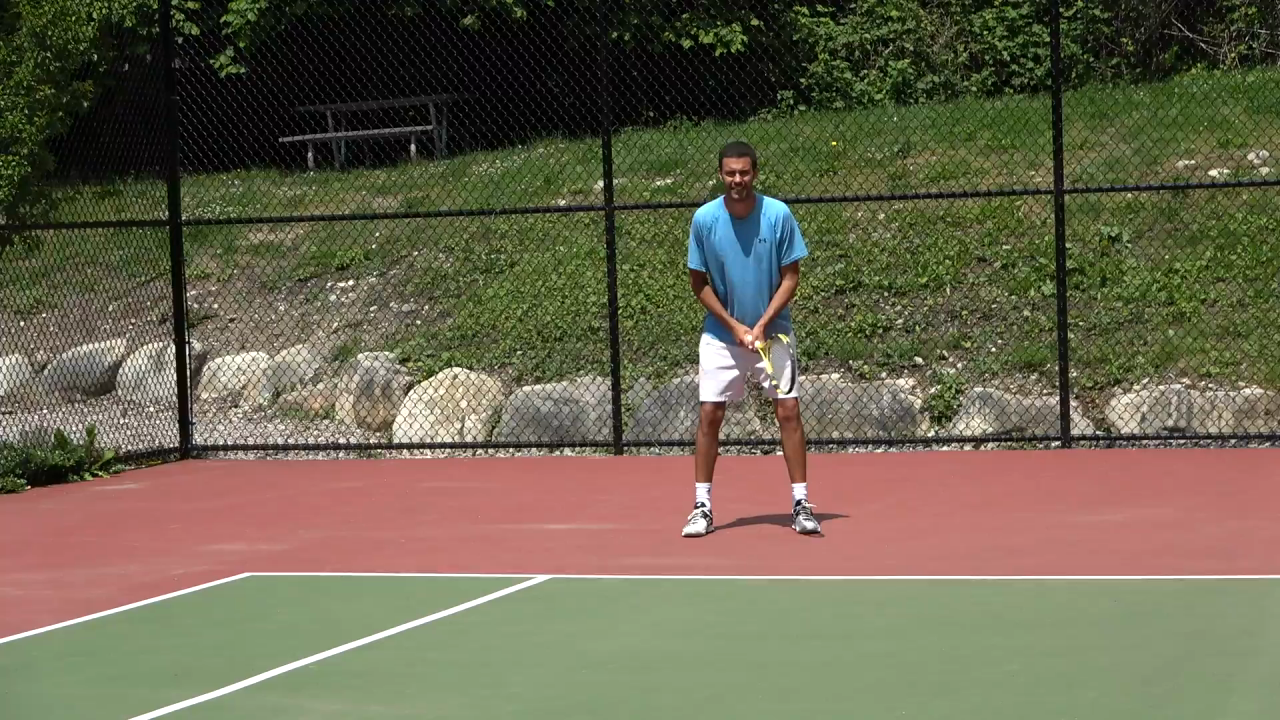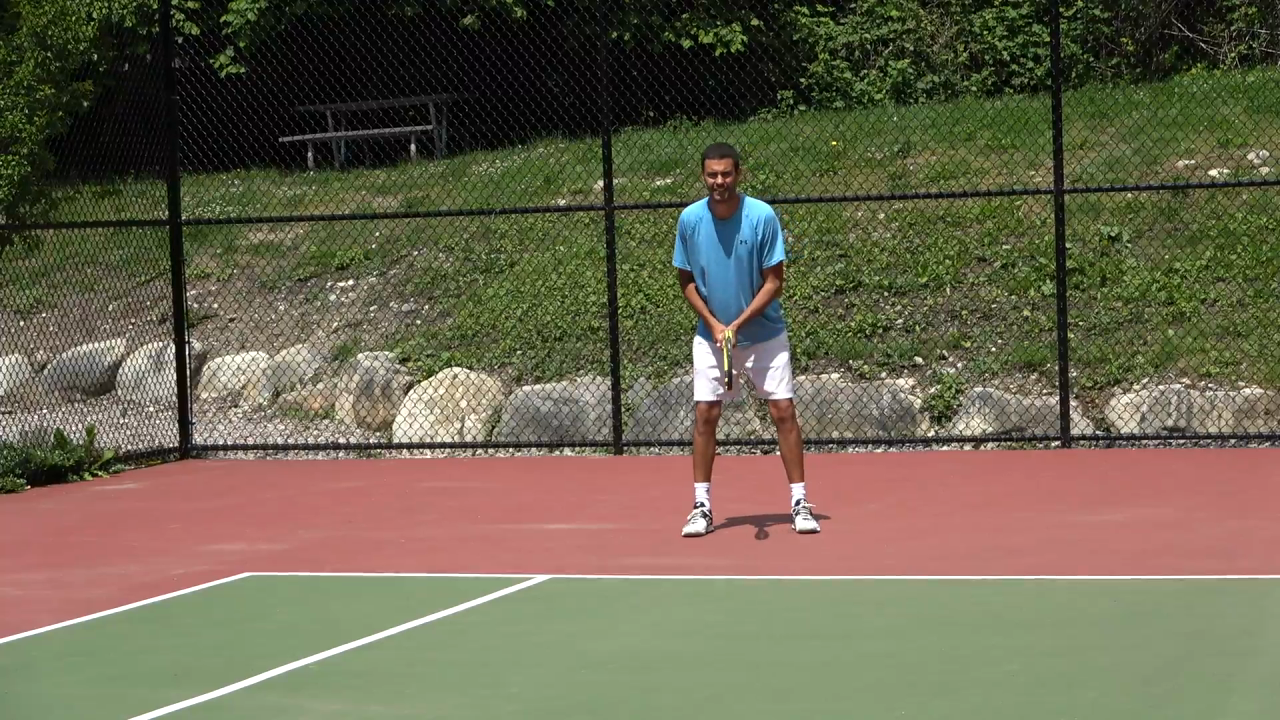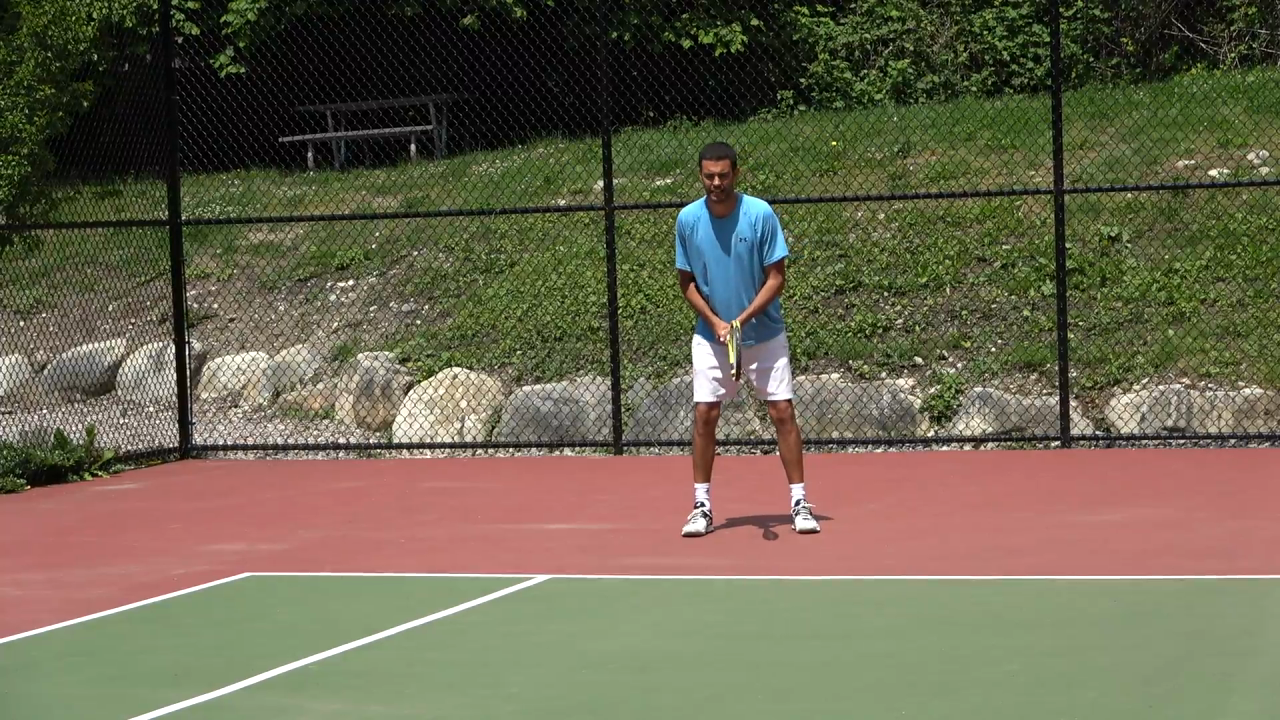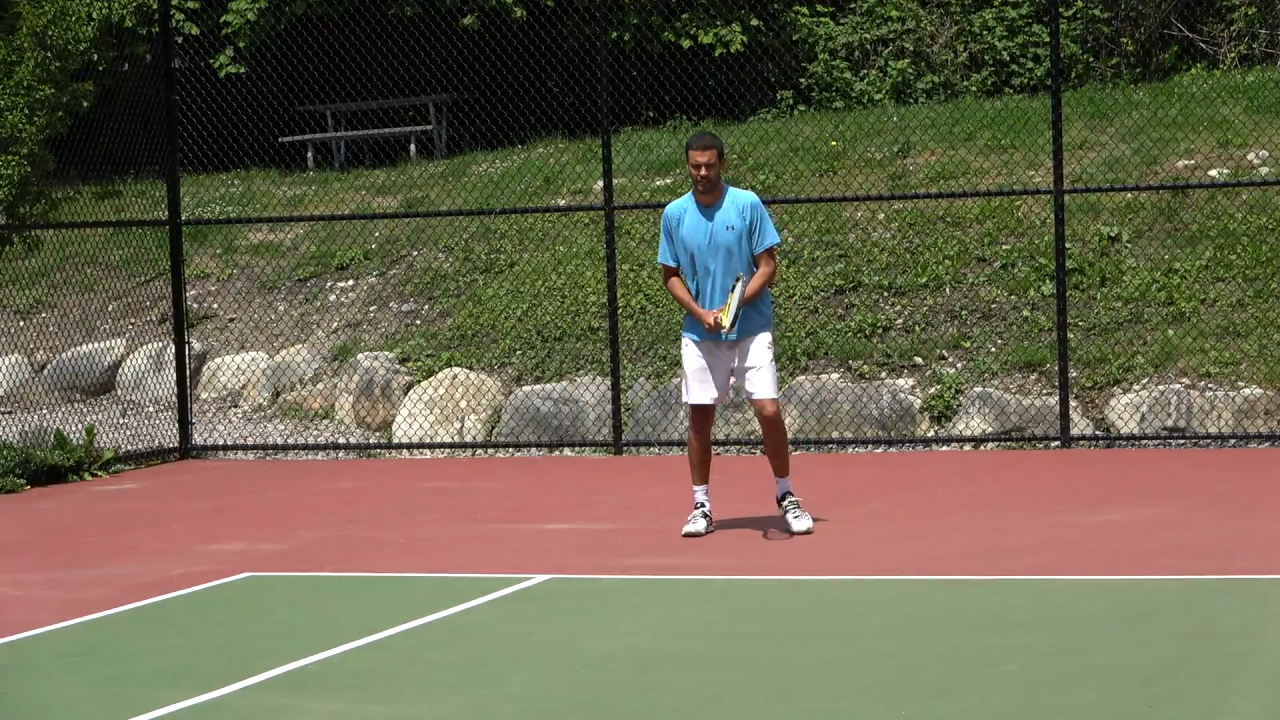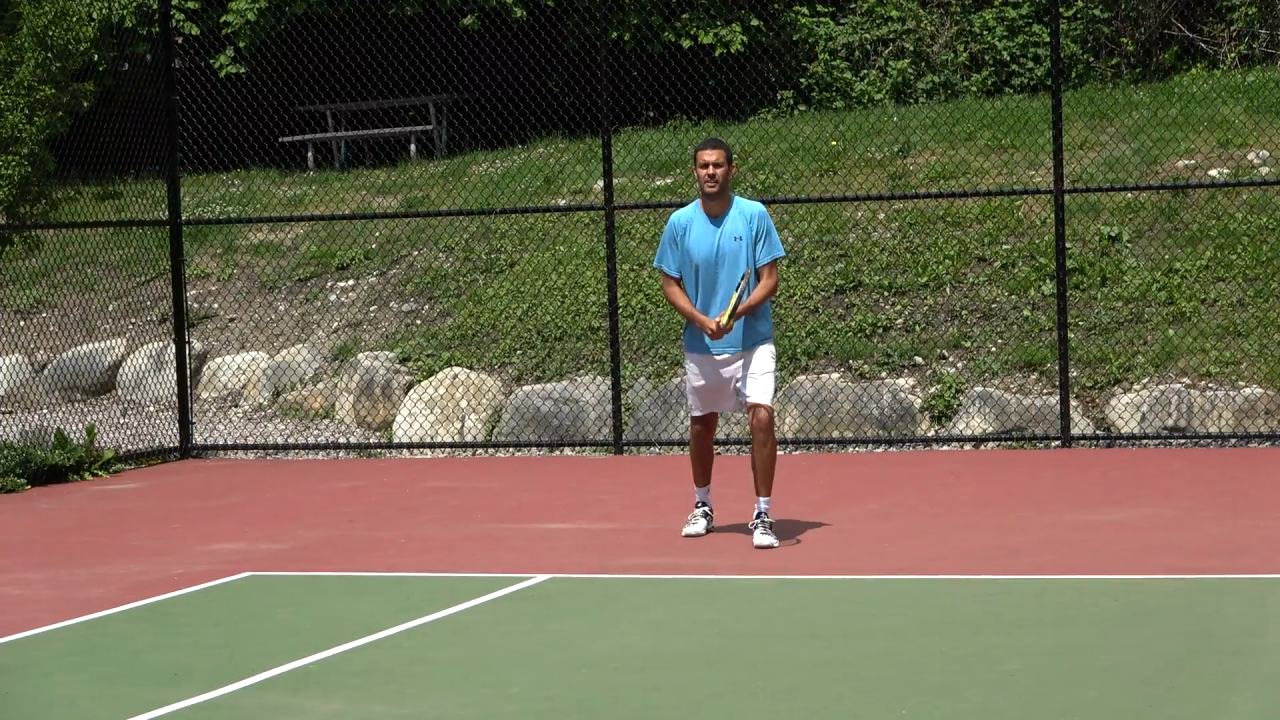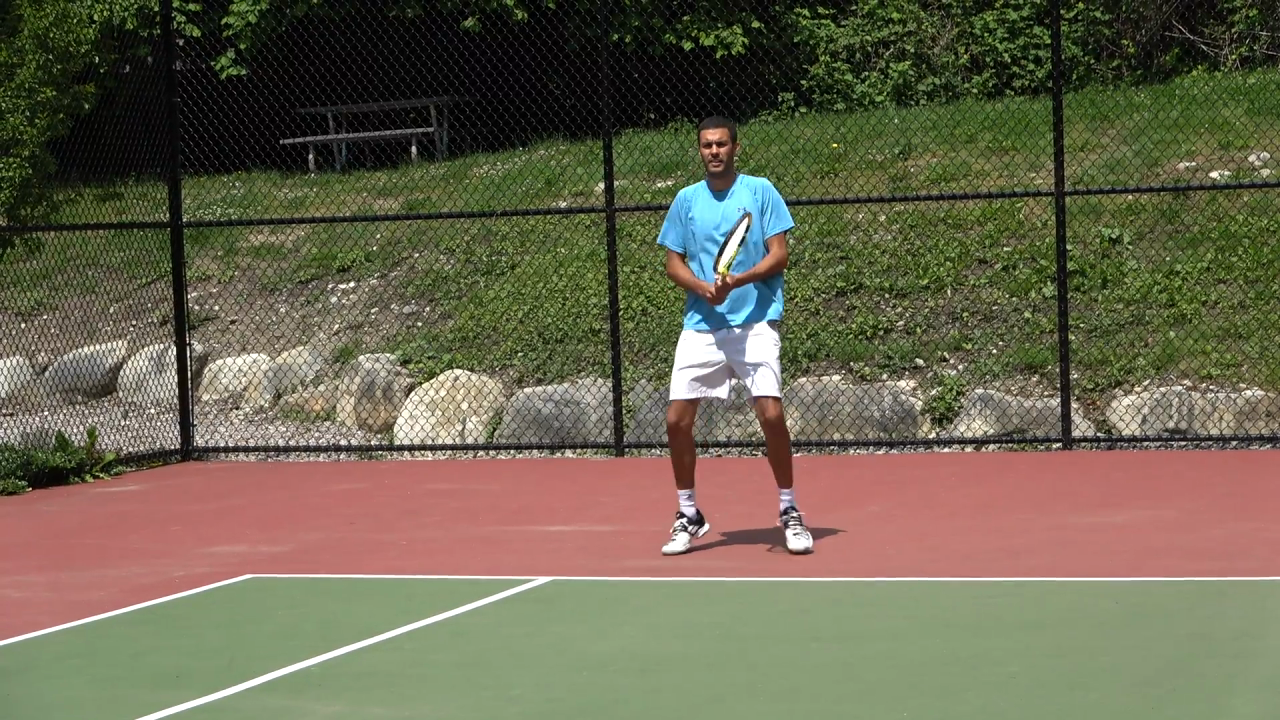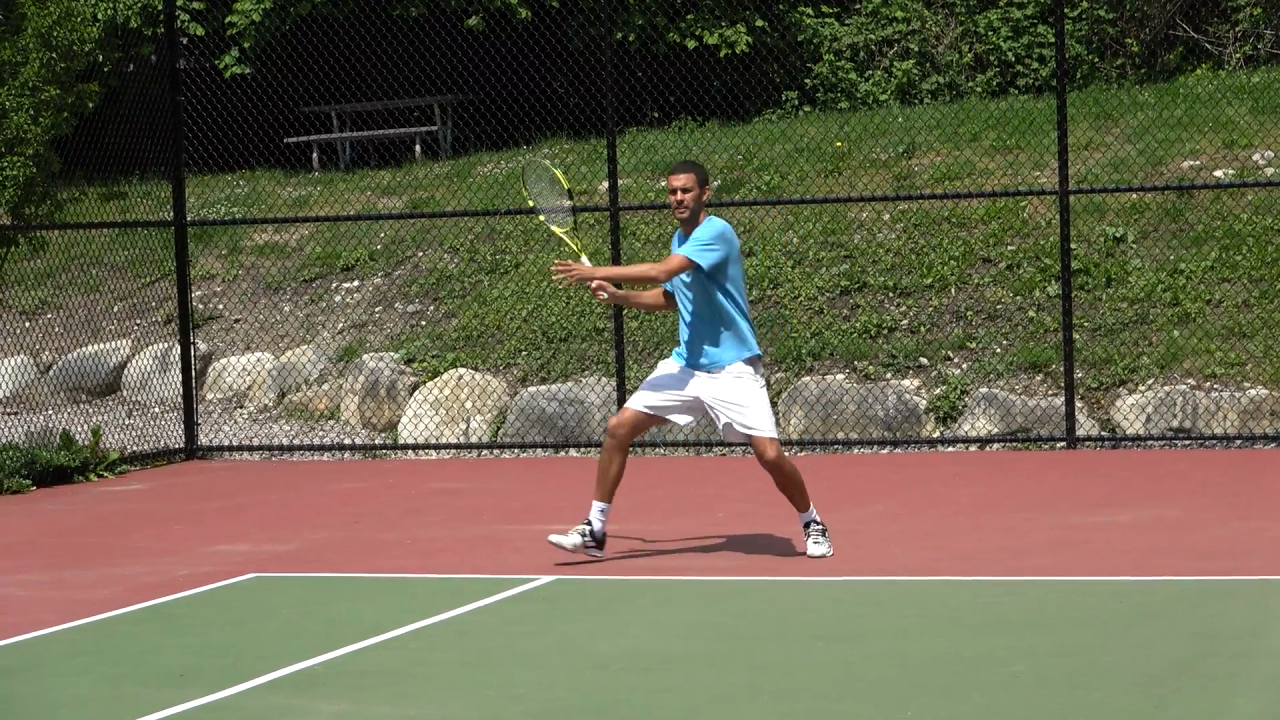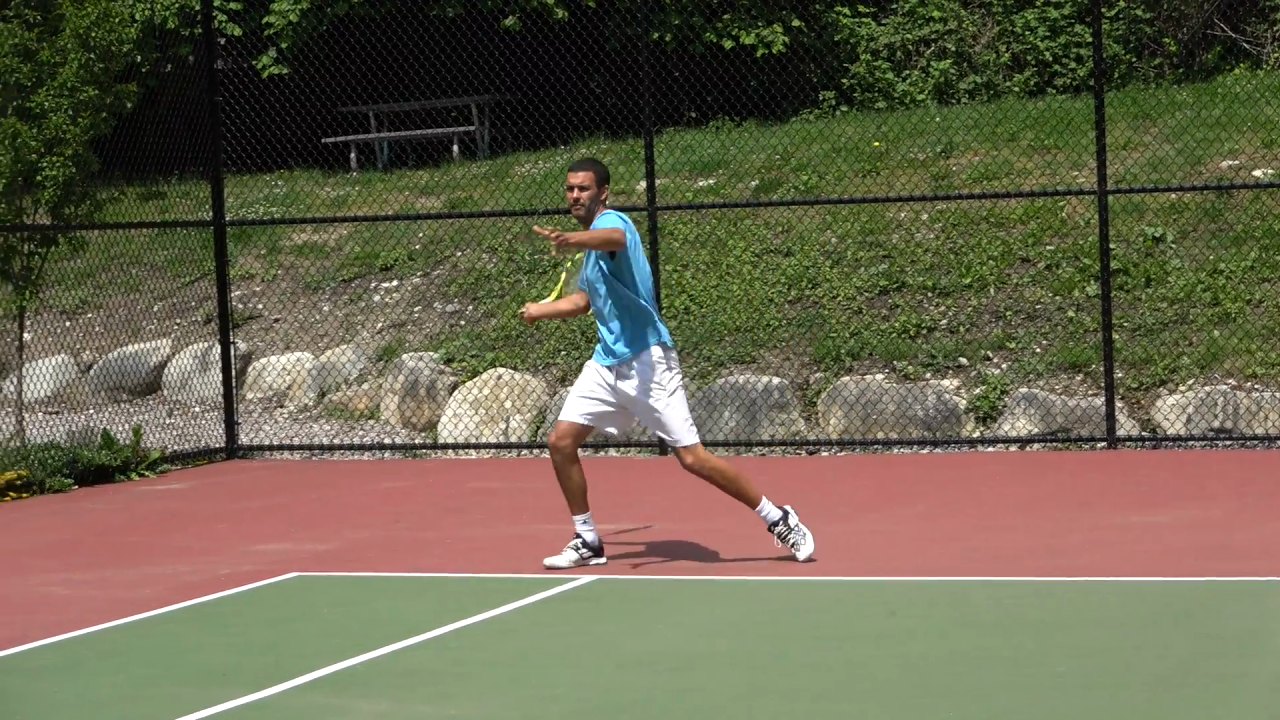
dt=0.3s
person 1, frame 1
left shoulder: (779, 214)
right shoulder: (704, 219)
left elbow: (791, 276)
right elbow: (699, 282)
left wrist: (762, 325)
right wrist: (734, 325)
left hip: (773, 331)
right hip: (721, 333)
left knee: (789, 410)
right knee: (710, 414)
left ankle: (800, 502)
right ankle: (702, 506)
person 1, frame 2
left shoulder: (763, 216)
right shoulder: (689, 219)
left elbow: (774, 281)
right elbow: (686, 280)
left wrist: (738, 325)
right wrist: (714, 324)
left hip: (764, 332)
right hip: (711, 333)
left knee: (783, 411)
right knee: (705, 414)
left ankle: (799, 502)
right ankle: (702, 505)
person 1, frame 3
left shoulder: (760, 214)
right shoulder: (687, 220)
left elbow: (776, 277)
right elbow: (686, 281)
left wrist: (743, 319)
right wrist: (715, 322)
left hip: (764, 333)
right hip: (710, 335)
left knee: (782, 412)
right knee: (704, 416)
left ankle: (799, 501)
right ankle: (702, 505)
person 1, frame 4
left shoulder: (748, 204)
right shoulder: (673, 214)
left elbow: (767, 266)
right elbow: (670, 275)
left wrist: (735, 306)
right wrist: (700, 313)
left hip: (751, 329)
right hip: (699, 334)
left knee: (768, 411)
right knee: (700, 418)
left ankle: (786, 495)
right ankle: (701, 506)
person 1, frame 5
left shoulder: (755, 215)
right shoulder: (679, 223)
left elbow: (770, 280)
right elbow: (670, 285)
left wrist: (736, 315)
right wrist: (701, 320)
left hip: (752, 340)
right hip: (701, 345)
left knee: (761, 417)
right knee: (701, 428)
left ankle: (762, 515)
right ankle: (704, 505)
person 1, frame 6
left shoulder: (761, 190)
right shoulder: (685, 200)
left elbow: (779, 255)
right elbow: (673, 264)
left wrist: (737, 280)
right wrist: (703, 287)
left hip: (756, 322)
right hip: (701, 326)
left knee: (771, 414)
right knee: (676, 419)
left ankle: (789, 512)
right ankle: (688, 515)
person 1, frame 7
left shoulder: (717, 232)
right shoulder: (677, 236)
left elbow: (667, 270)
right elbow: (663, 296)
left wrist: (597, 272)
right wrist: (615, 294)
left hip: (732, 366)
right hip: (686, 363)
left knee: (770, 453)
right knee: (618, 429)
left ankle: (812, 523)
right ankle: (594, 530)
person 1, frame 8
left shoulder: (612, 223)
right shoulder: (591, 247)
left elbow: (615, 239)
left wrist: (569, 238)
right wrist: (543, 309)
left hip: (647, 360)
right hip: (607, 361)
left knee: (693, 459)
right knee: (560, 442)
left ankle: (779, 519)
right ankle: (587, 540)
